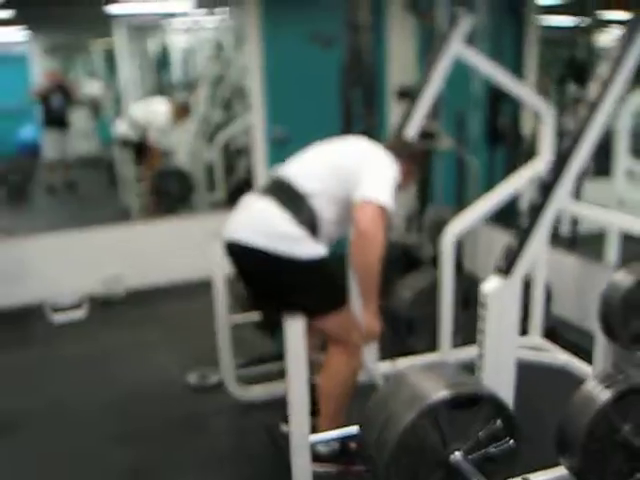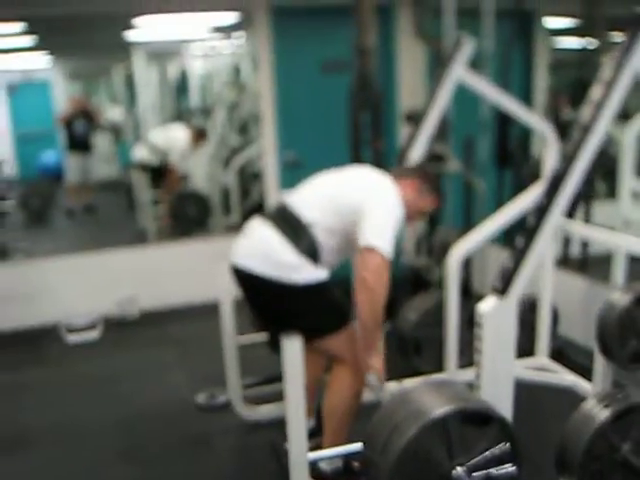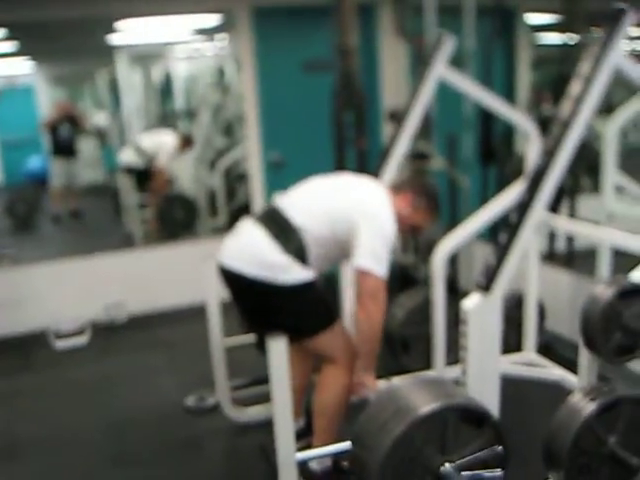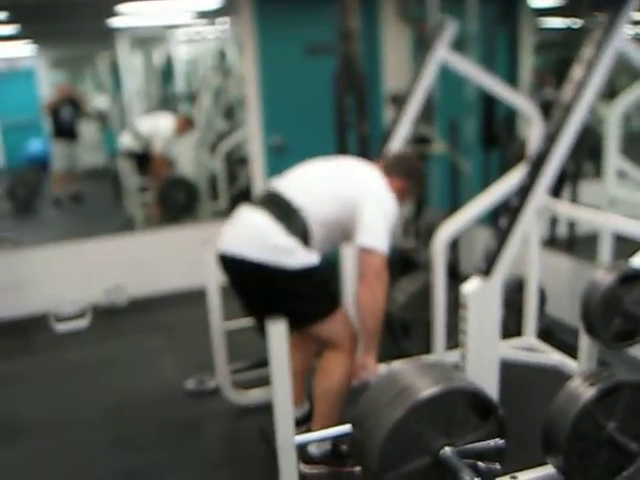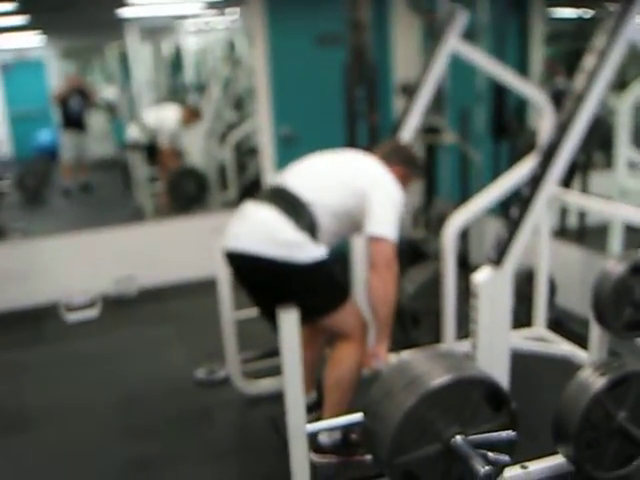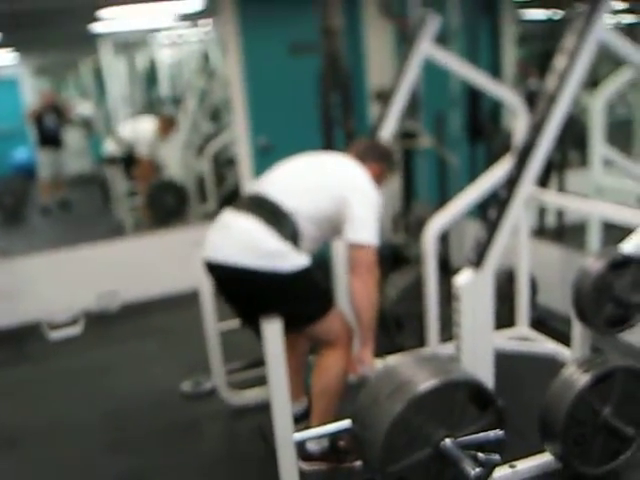
dt=0.5s
person 1, frame 1
left shoulder: (354, 151)
right shoulder: (382, 163)
right elbow: (368, 229)
right wrist: (370, 311)
left hip: (240, 231)
right hip: (281, 242)
left knee: (307, 321)
right knee: (346, 340)
right ankle: (327, 447)
person 1, frame 2
left shoulder: (366, 180)
right shoulder: (387, 198)
right elbow: (370, 279)
right wrist: (371, 352)
left hip: (248, 253)
right hip: (282, 267)
left knee: (315, 341)
right knee: (350, 358)
person 1, frame 3
left shoulder: (361, 188)
right shoulder: (380, 215)
right elbow: (370, 300)
right wrist: (366, 373)
left hip: (236, 254)
right hip: (269, 268)
left knee: (303, 341)
right knee: (340, 356)
person 1, frame 4
left shoulder: (347, 169)
right shoulder: (380, 196)
right elbow: (372, 278)
right wrist: (369, 354)
left hip: (233, 243)
right hip: (274, 254)
left knee: (304, 329)
right knee: (341, 341)
left ankle: (295, 418)
right ankle: (319, 449)
person 1, frame 5
left shoulder: (339, 160)
right shoulder: (386, 185)
right elbow: (382, 267)
right wrist: (382, 344)
left hip: (239, 240)
right hip: (283, 249)
left knee: (312, 319)
right knee: (351, 333)
left ankle: (305, 407)
right ankle: (329, 439)
person 1, frame 6
left shoulder: (311, 162)
right shoulder: (362, 187)
right elbow: (363, 272)
right wrist: (366, 348)
left hip: (219, 250)
right hip: (265, 259)
left knee: (294, 325)
right knee: (337, 339)
left ankle: (295, 414)
right ankle: (316, 446)
